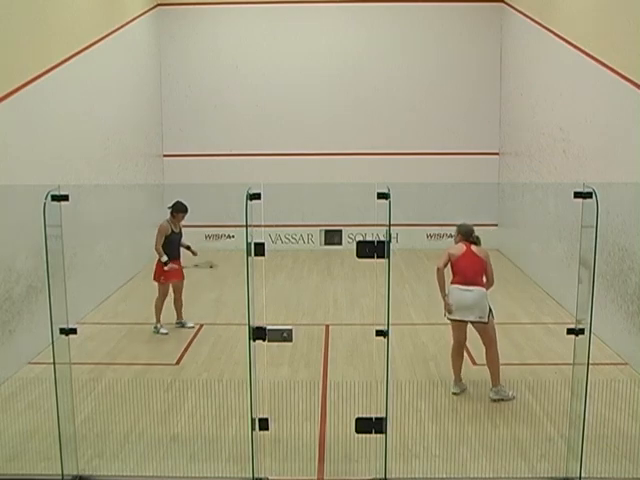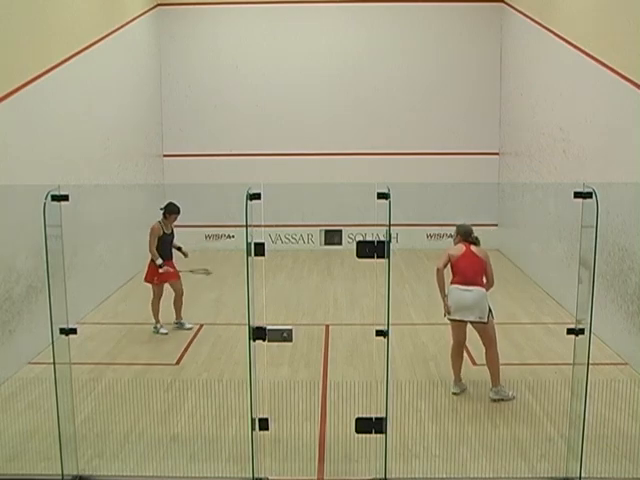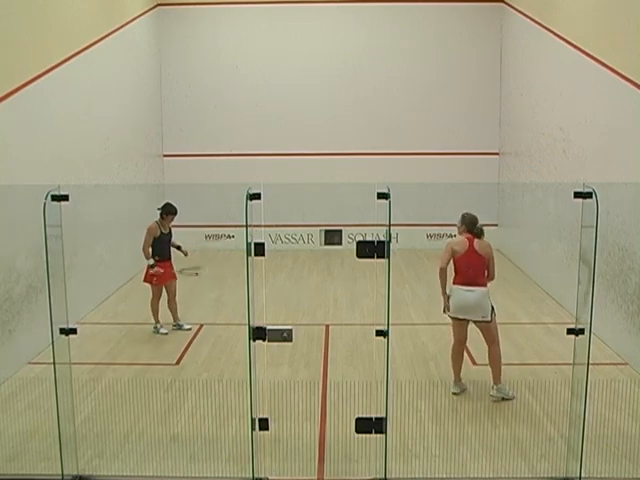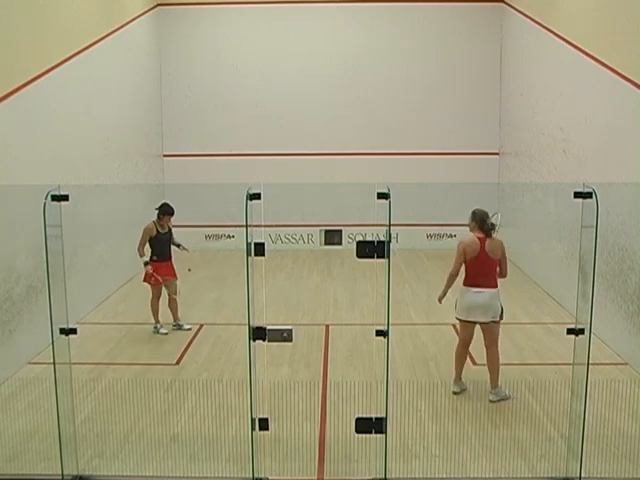
dt=0.3s
person 1, frame 1
left shoulder: (452, 250)
right shoulder: (483, 252)
left elbow: (439, 268)
right elbow: (490, 281)
left wrist: (444, 296)
left hip: (456, 294)
right hip: (477, 296)
left knee: (458, 342)
right knee: (491, 345)
left ankle: (457, 383)
right ankle: (496, 389)
person 1, frame 2
left shoulder: (452, 250)
right shoulder: (482, 252)
left elbow: (439, 269)
right elbow: (490, 281)
left wrist: (444, 297)
left hip: (457, 294)
right hip: (477, 296)
left knee: (458, 343)
right knee: (490, 345)
left ankle: (457, 383)
right ankle: (496, 388)
person 1, frame 3
left shoulder: (454, 244)
right shoulder: (486, 246)
left elbow: (442, 267)
right elbow: (491, 276)
left wrist: (444, 294)
left hip: (459, 294)
right hip: (480, 295)
left knee: (459, 342)
right knee: (493, 343)
left ankle: (457, 383)
right ankle: (497, 387)
person 1, frame 4
left shoulder: (465, 243)
right shoulder: (498, 244)
left elbow: (455, 271)
right elbow: (503, 274)
left wrist: (444, 292)
left hip: (469, 295)
right hip: (490, 297)
left knee: (464, 342)
right knee: (492, 346)
left ankle: (457, 383)
right ankle: (495, 390)
person 2, frame 1
left shoulder: (178, 225)
right shoulder: (164, 226)
right elbow: (157, 247)
left wrist: (189, 248)
right wrist: (167, 262)
left hip: (177, 264)
right hip: (165, 266)
left knee: (179, 294)
right knee: (162, 295)
left ankle: (180, 320)
right ankle: (157, 324)
person 2, frame 2
left shoulder: (170, 226)
right shoulder: (156, 227)
right elbow: (152, 249)
left wrist: (180, 249)
right wrist: (161, 265)
left hip: (170, 264)
right hip: (158, 266)
left knee: (179, 292)
right knee: (157, 296)
left ankle: (179, 320)
right ankle: (157, 325)
person 2, frame 3
left shoulder: (168, 226)
right shoulder: (153, 228)
right elbow: (145, 248)
left wrist: (179, 247)
right wrist: (152, 266)
left hip: (168, 264)
right hip: (157, 266)
left knee: (173, 295)
right knee: (156, 296)
left ankle: (177, 322)
right ankle: (157, 325)
person 2, frame 4
left shoulder: (168, 225)
right shoulder: (150, 228)
right elbow: (140, 247)
left wrist: (179, 245)
right wrist: (146, 264)
left hip: (168, 264)
right hip: (156, 266)
left knee: (173, 294)
right knee: (156, 296)
left ankle: (177, 322)
right ankle: (157, 325)
